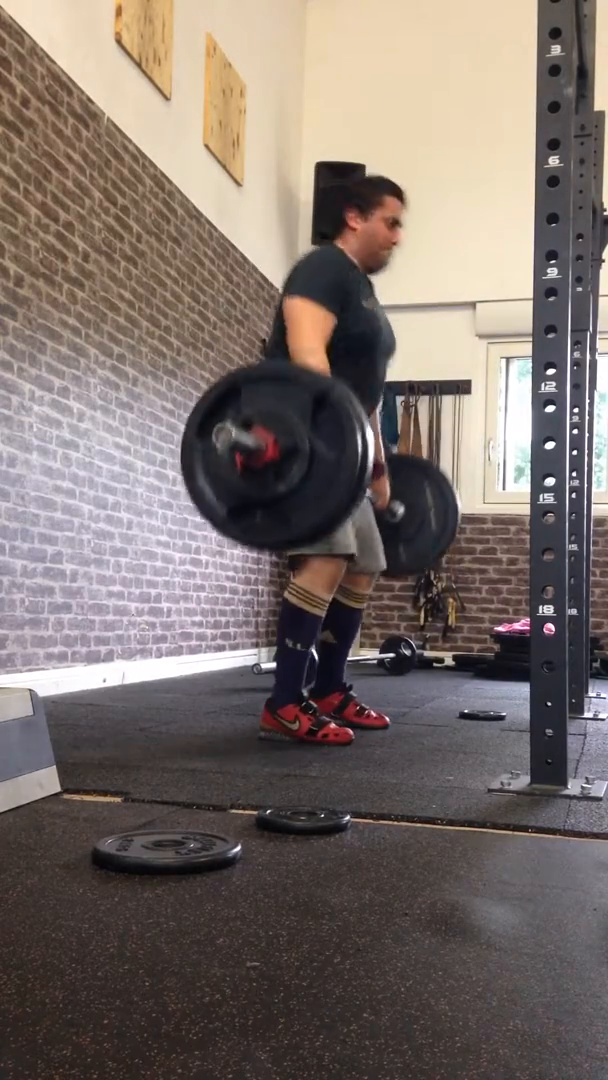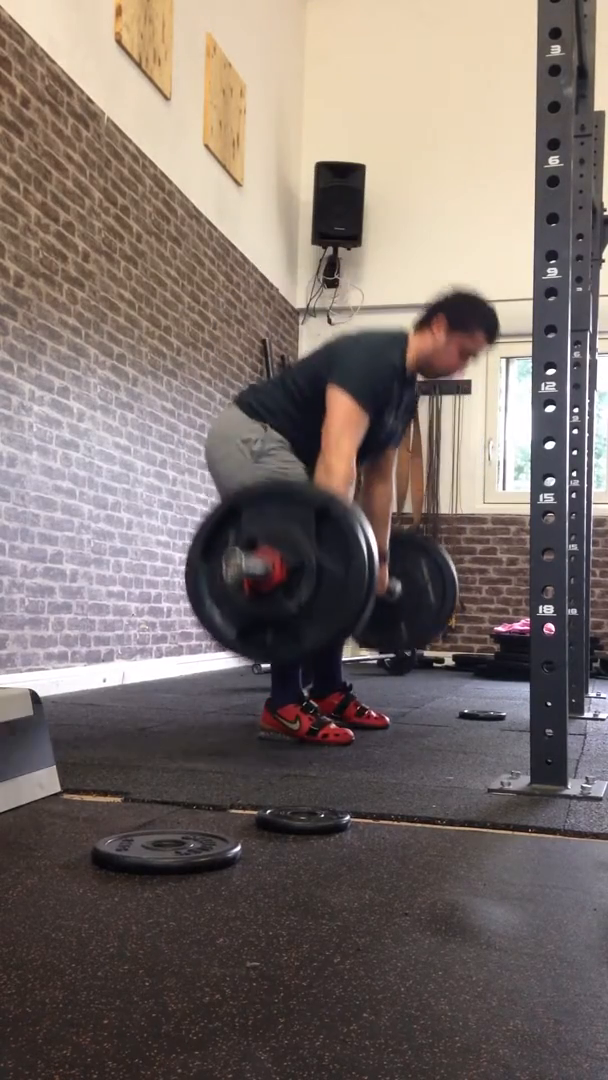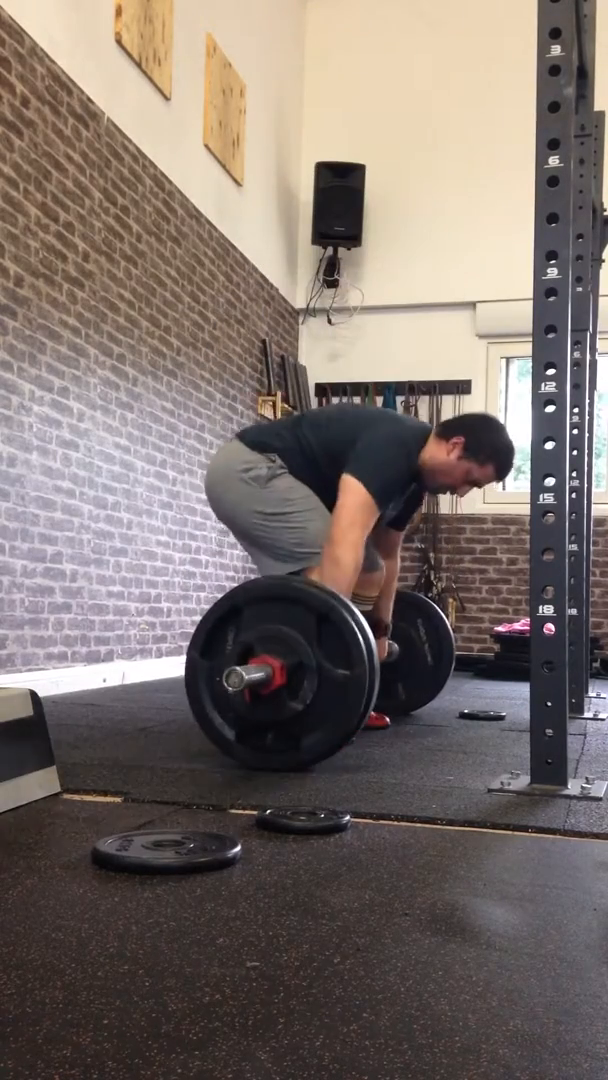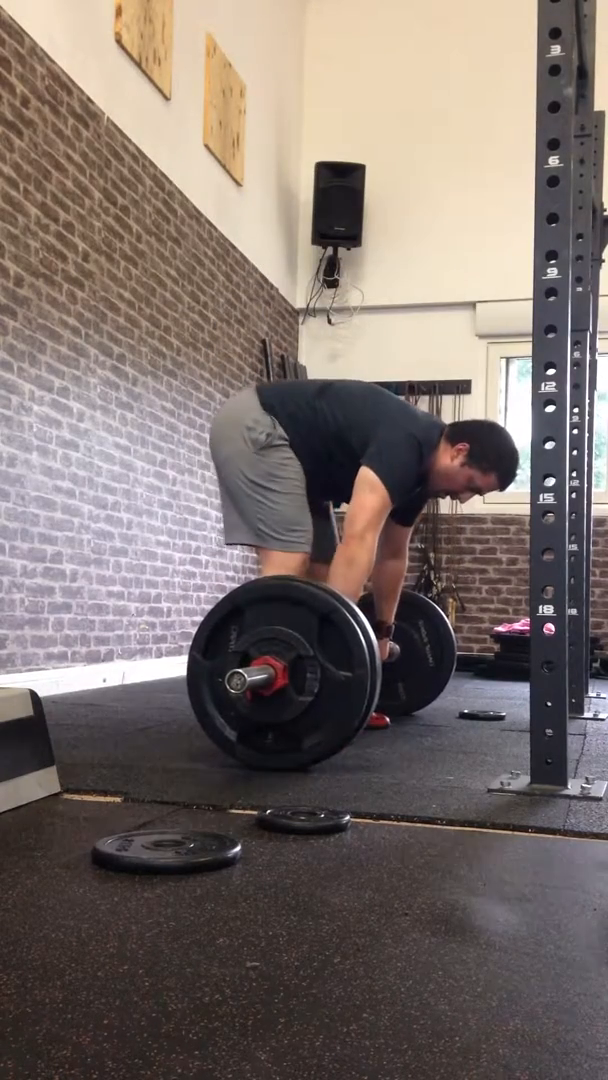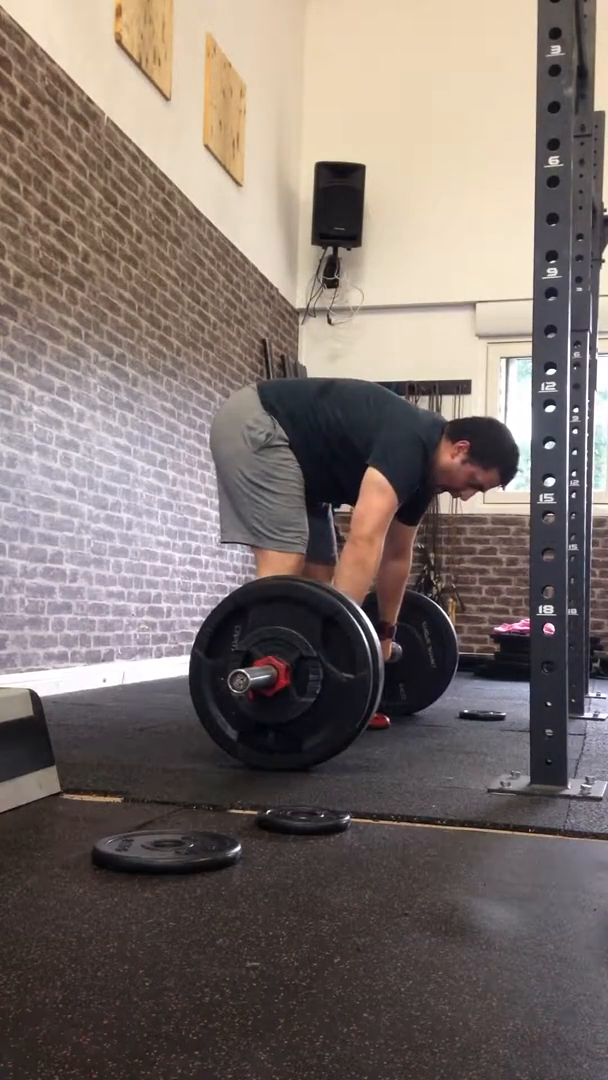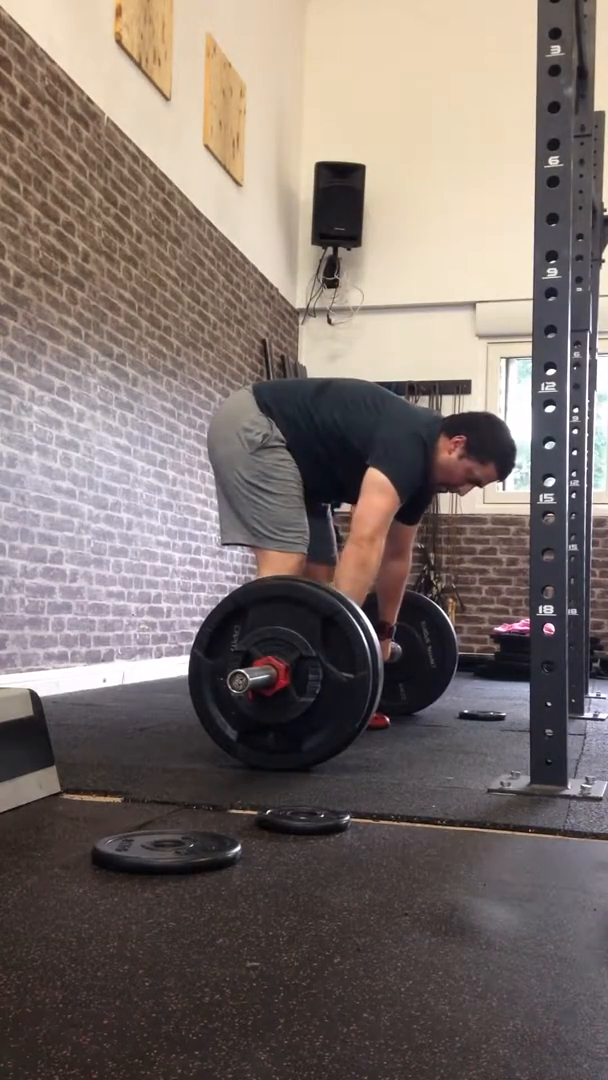
dt=0.4s
person 1, frame 1
left shoulder: (362, 290)
right shoulder: (325, 269)
left elbow: (364, 391)
right elbow: (307, 350)
left wrist: (378, 470)
left knee: (361, 570)
right knee: (322, 557)
left ankle: (329, 694)
right ankle: (284, 704)
person 1, frame 2
left shoulder: (403, 388)
right shoulder: (376, 359)
left elbow: (379, 478)
right elbow: (338, 451)
left wrist: (380, 556)
left hip: (284, 449)
right hip: (248, 437)
left ankle: (328, 692)
right ankle: (285, 705)
person 1, frame 3
left shoulder: (413, 475)
right shoulder: (393, 447)
left elbow: (386, 556)
right elbow: (345, 540)
left wrist: (380, 631)
left hip: (264, 473)
right hip: (246, 468)
left knee: (368, 572)
right knee: (331, 568)
person 1, frame 4
left shoulder: (418, 469)
right shoulder: (405, 444)
left elbow: (392, 555)
right elbow: (358, 538)
left wrist: (382, 632)
left hip: (283, 442)
right hip: (254, 426)
left knee: (320, 572)
right knee: (289, 562)
person 1, frame 5
left shoulder: (423, 471)
right shoulder: (409, 444)
left elbow: (396, 556)
right elbow: (364, 541)
left wrist: (385, 634)
left hip: (293, 451)
right hip: (255, 425)
left knee: (319, 574)
right knee: (284, 564)
person 1, frame 6
left shoulder: (421, 470)
right shoulder: (408, 443)
left elbow: (396, 556)
right elbow: (368, 539)
left wrist: (384, 633)
right hip: (252, 426)
left knee: (319, 572)
right knee: (285, 563)
